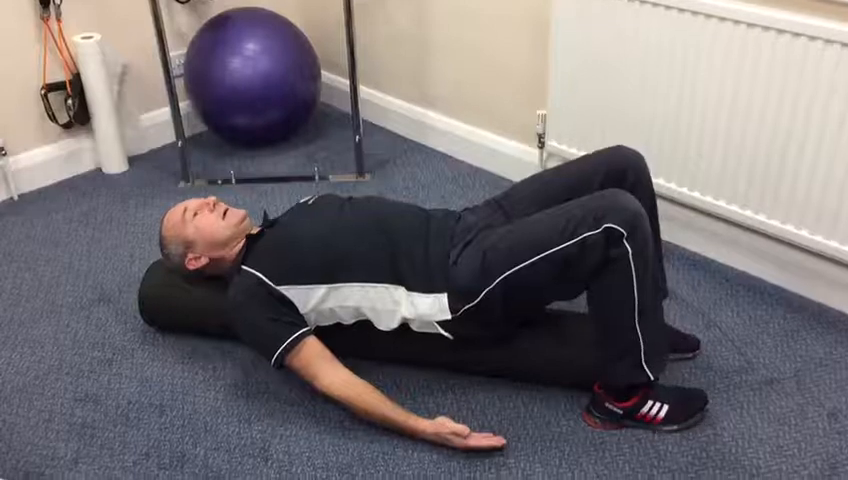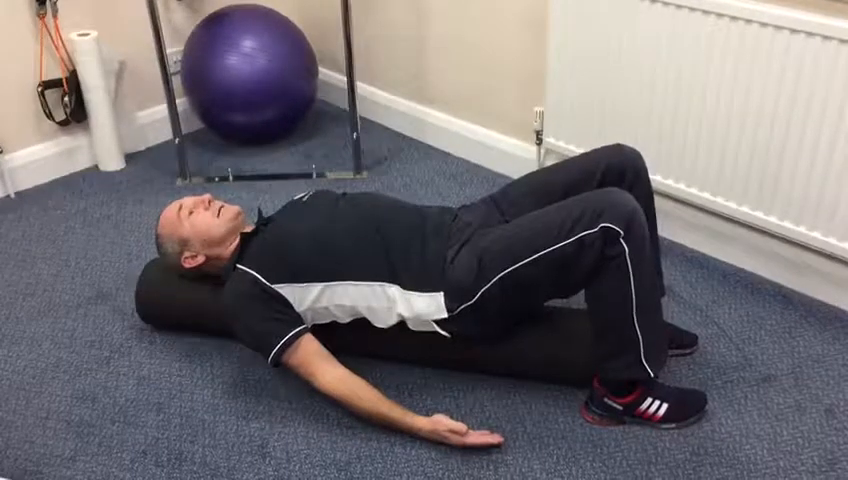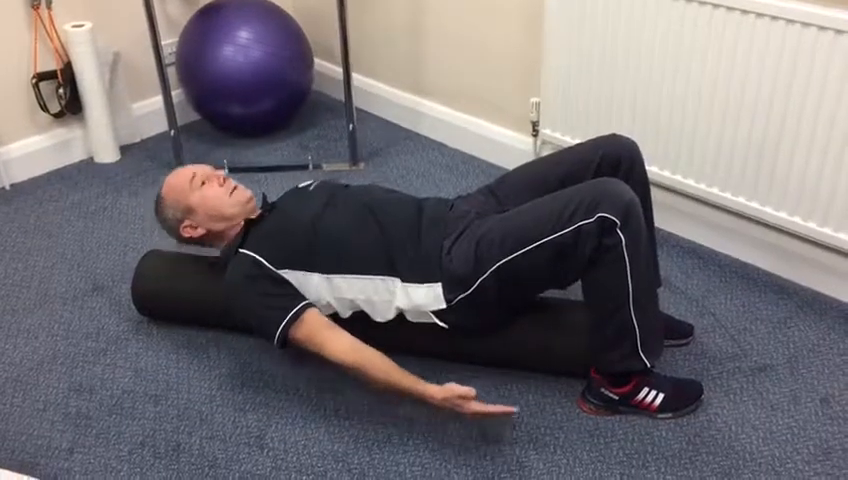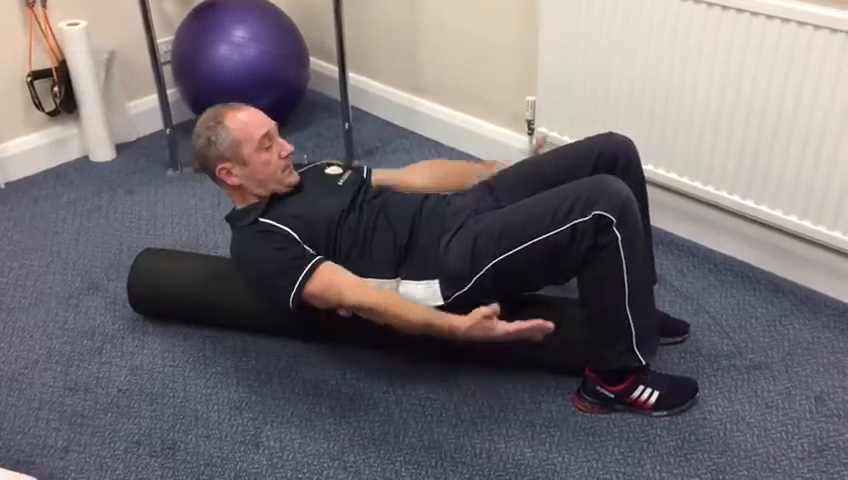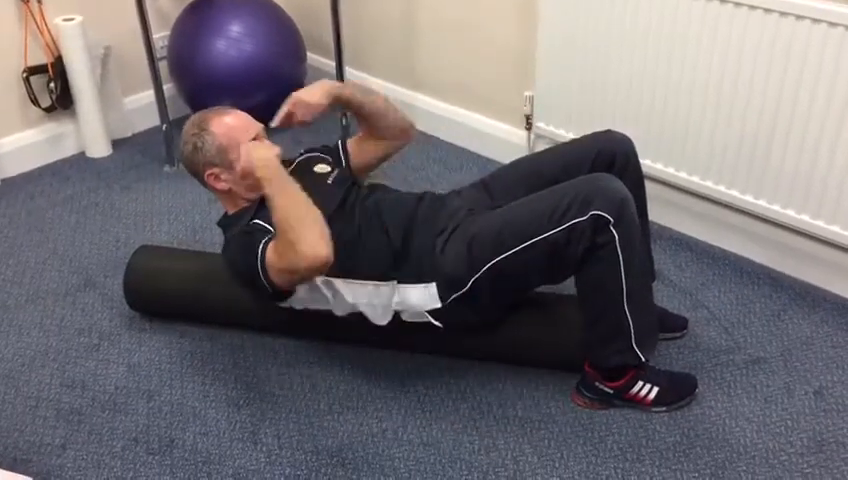
dt=1s
person 1, frame 1
left shoulder: (291, 220)
right shoulder: (253, 294)
right elbow: (326, 375)
right wrist: (423, 427)
left hip: (466, 228)
right hip: (466, 287)
left knee: (622, 167)
right knee: (618, 218)
left ankle: (640, 325)
right ankle: (625, 394)
person 1, frame 2
left shoulder: (287, 215)
right shoulder: (248, 291)
right elbow: (322, 372)
right wrist: (420, 425)
left hip: (462, 226)
right hip: (461, 286)
left knee: (619, 165)
right knee: (616, 217)
left ankle: (637, 319)
right ankle: (624, 390)
person 1, frame 3
left shoulder: (291, 201)
right shoulder: (249, 273)
right elbow: (333, 345)
right wrist: (431, 393)
left hip: (458, 217)
right hip: (457, 276)
left knee: (615, 155)
right knee: (612, 208)
left ankle: (634, 310)
right ankle: (620, 381)
person 1, frame 4
left shoulder: (307, 174)
right shoulder: (259, 243)
left elbow: (417, 177)
right elbow: (357, 296)
left wrist: (513, 173)
right wrist: (459, 326)
left hip: (455, 216)
right hip: (452, 268)
left knee: (611, 153)
right knee: (607, 205)
left ankle: (630, 308)
right ankle: (617, 379)
person 1, frame 5
left shoulder: (298, 165)
right shoulder: (246, 242)
left elbow: (396, 133)
right elbow: (314, 254)
left wrist: (333, 90)
right wrist: (265, 172)
left hip: (452, 212)
right hip: (446, 274)
left knee: (611, 150)
right knee: (604, 205)
left ankle: (628, 303)
right ankle: (614, 374)
